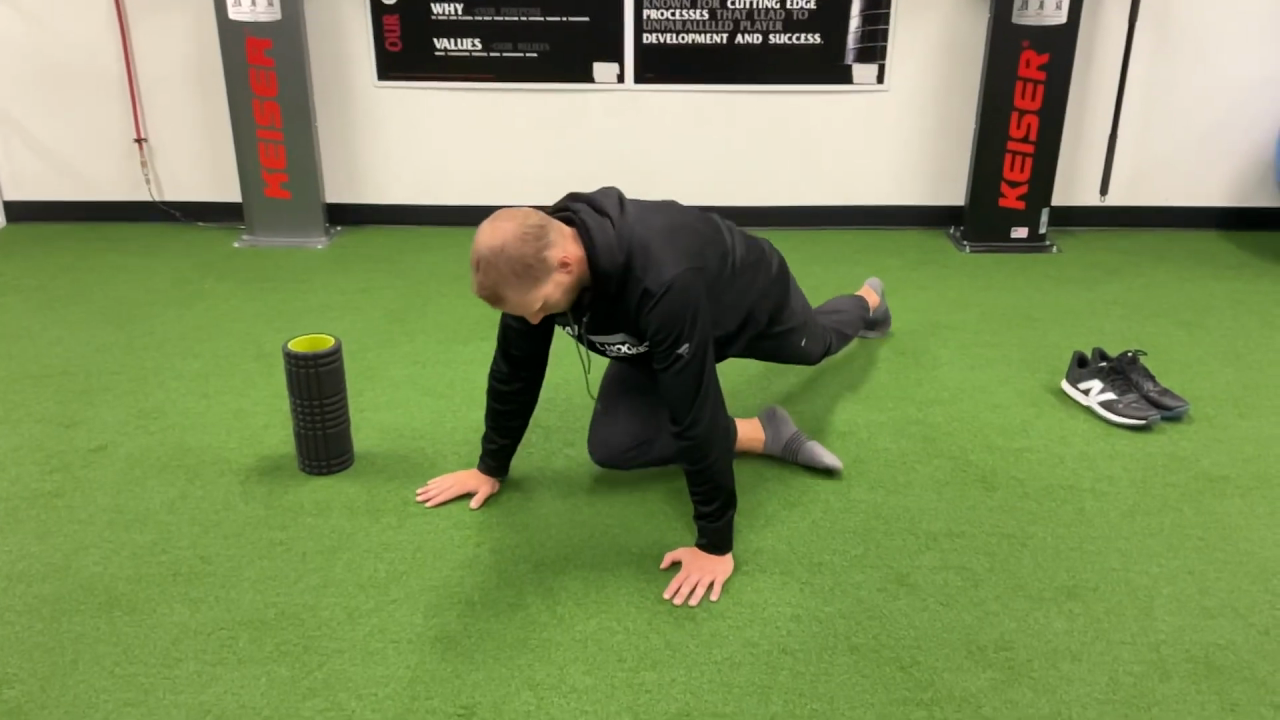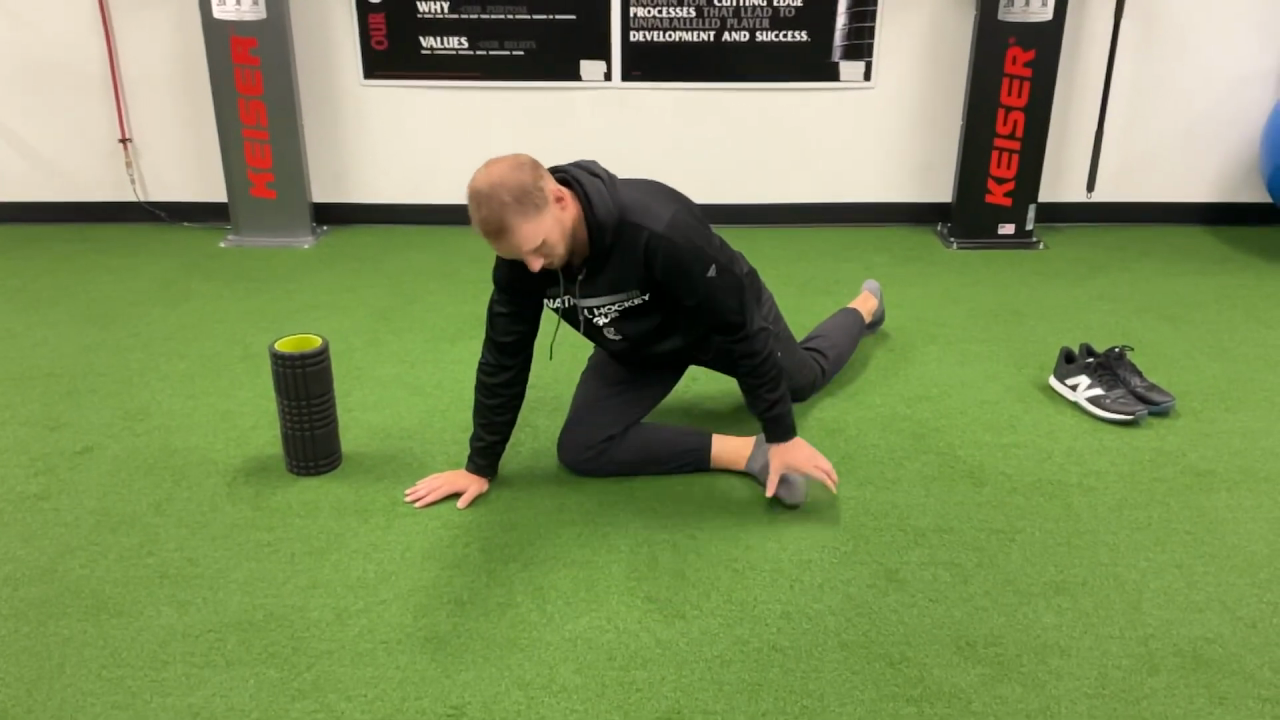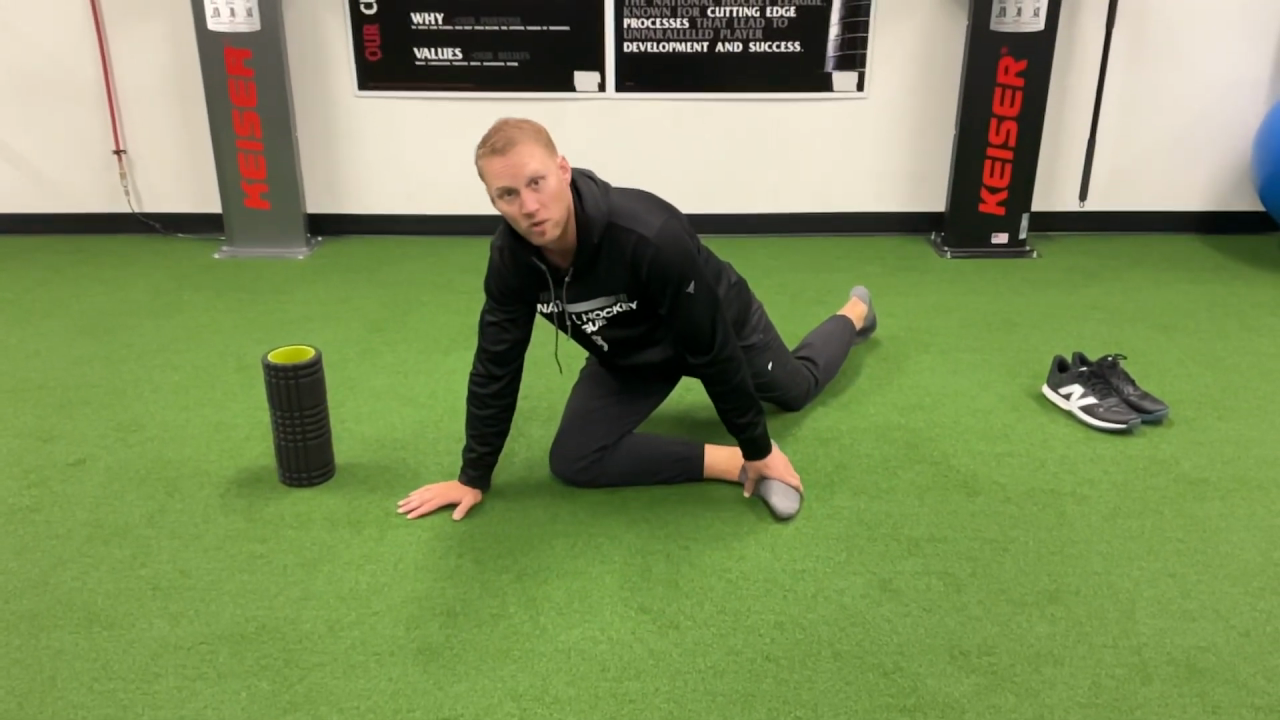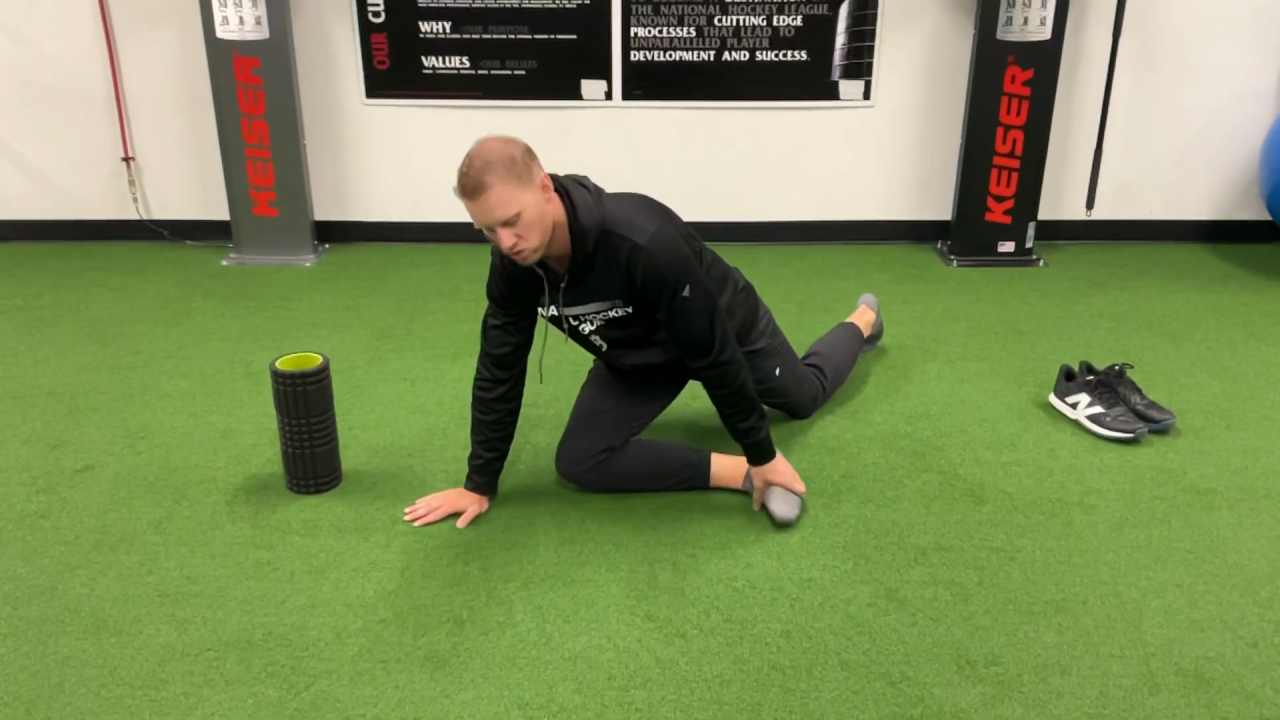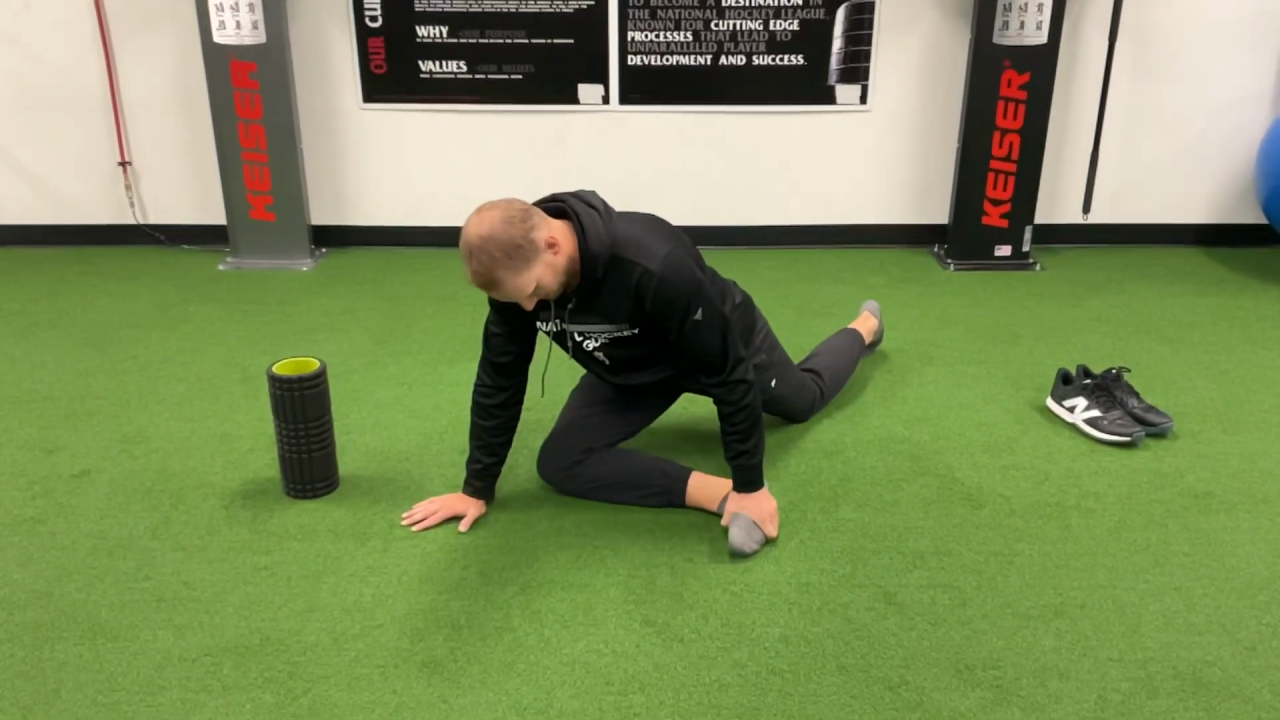
dt=1s
person 1, frame 1
left shoulder: (663, 280)
right shoulder: (534, 261)
left elbow: (694, 410)
right elbow: (515, 368)
left wrist: (715, 544)
right wrist: (490, 467)
left hip: (753, 295)
left knee: (815, 343)
right knee: (612, 445)
left ankle: (868, 301)
right ankle: (766, 434)
person 1, frame 2
left shoulder: (660, 229)
right shoulder: (522, 243)
left elbow: (742, 332)
right elbow: (505, 358)
left wrist: (783, 437)
right wrist: (480, 466)
left hip: (727, 312)
left knee: (802, 378)
right knee: (581, 451)
left ankle: (864, 306)
right ankle: (746, 454)
person 1, frame 3
left shoulder: (650, 235)
right shoulder: (511, 255)
left elbow: (712, 350)
right elbow: (496, 366)
left wrist: (757, 449)
right wrist: (473, 477)
left hip: (720, 324)
right hip: (628, 354)
left knee: (795, 390)
right knee: (573, 461)
left ankle: (854, 313)
right ankle: (730, 465)
person 1, frame 4
left shoulder: (643, 241)
right shoulder: (512, 264)
left elbow: (713, 354)
right elbow: (499, 370)
left wrist: (762, 455)
right wrist: (479, 484)
left hip: (727, 324)
right hip: (636, 355)
left knee: (804, 396)
right knee: (579, 461)
left ankle: (861, 321)
right ankle: (737, 474)
person 1, frame 5
left shoulder: (655, 265)
right shoulder: (516, 270)
left elbow: (729, 374)
right elbow: (500, 377)
left wrist: (751, 485)
right wrist: (477, 487)
left hip: (724, 340)
right hip: (632, 367)
left knee: (802, 400)
right knee: (561, 463)
left ankle: (863, 328)
right ankle: (712, 492)
